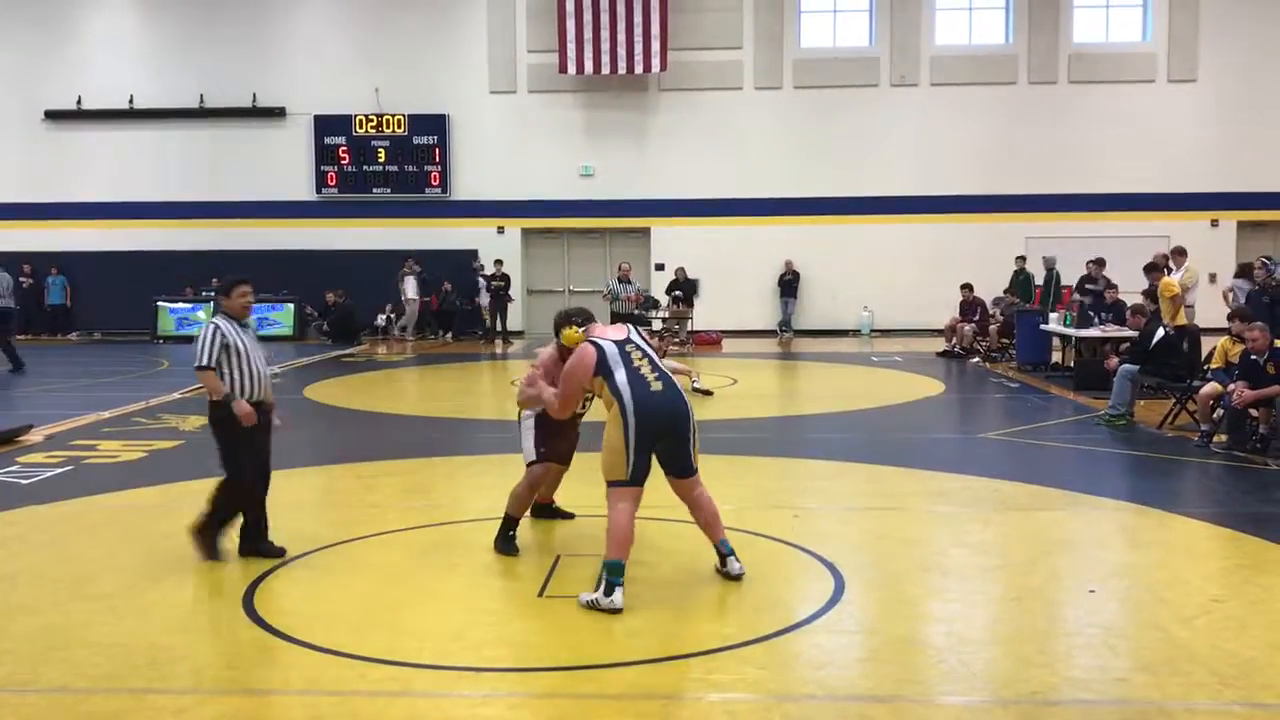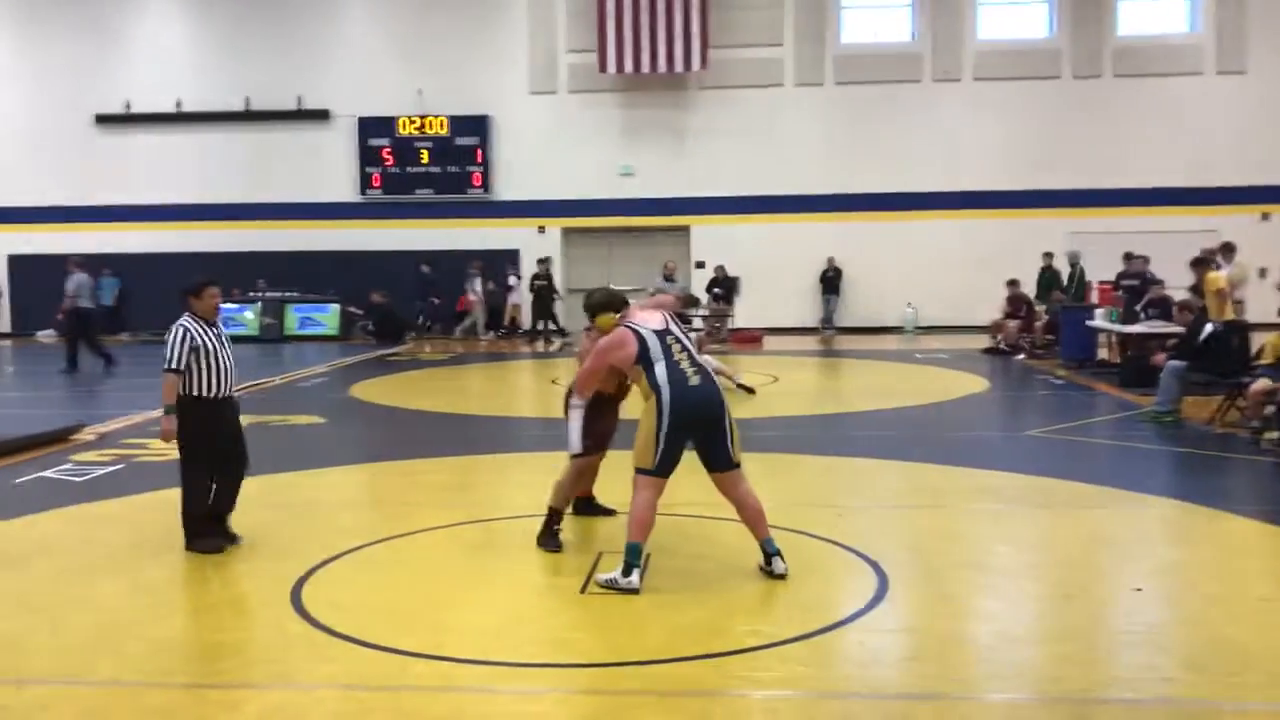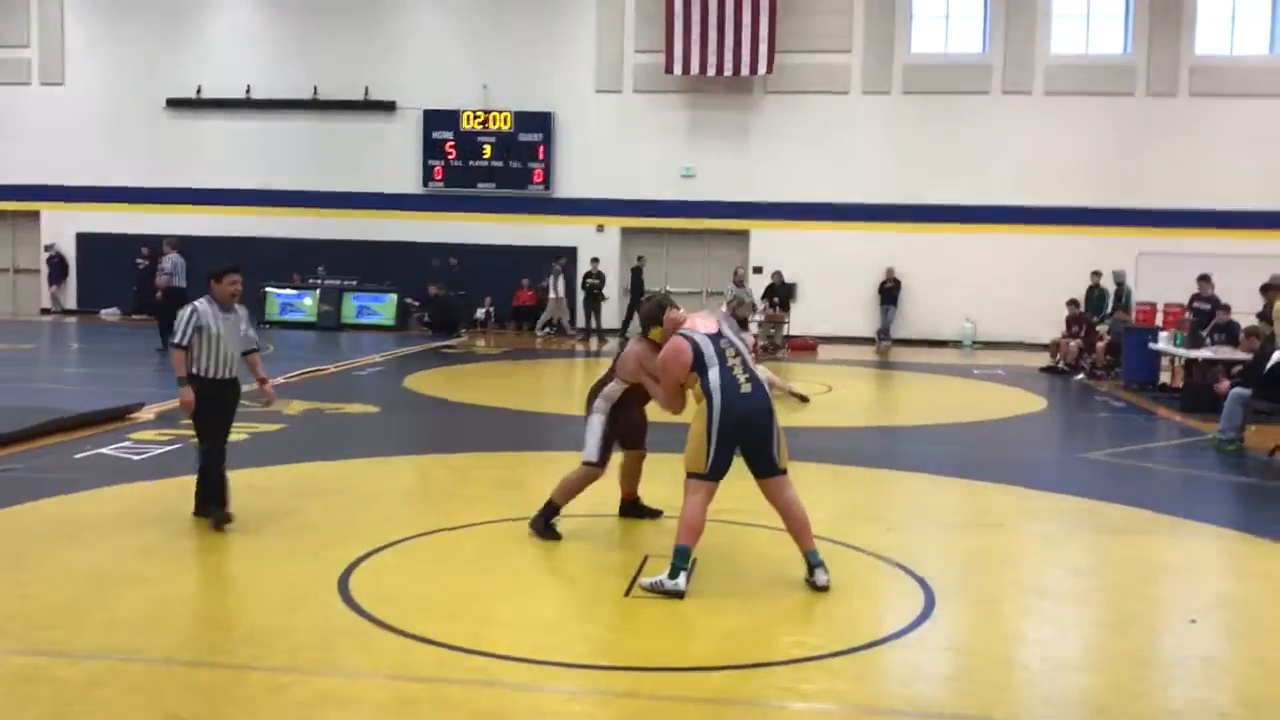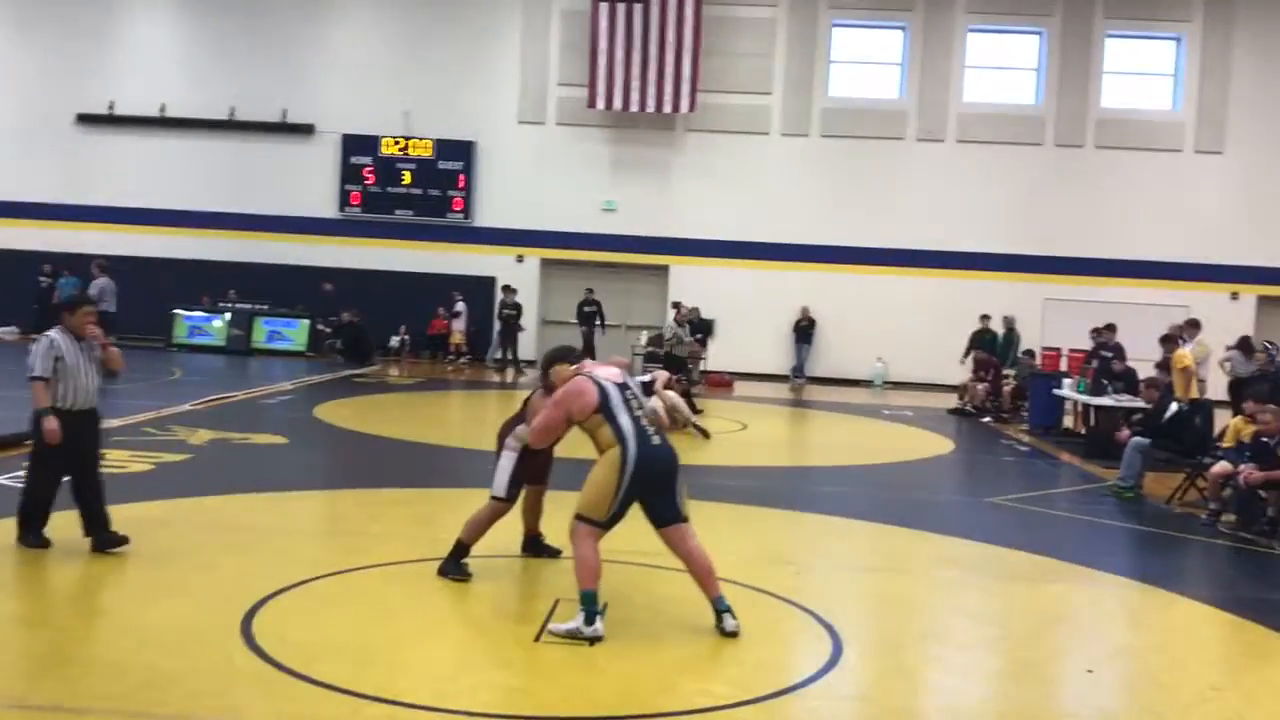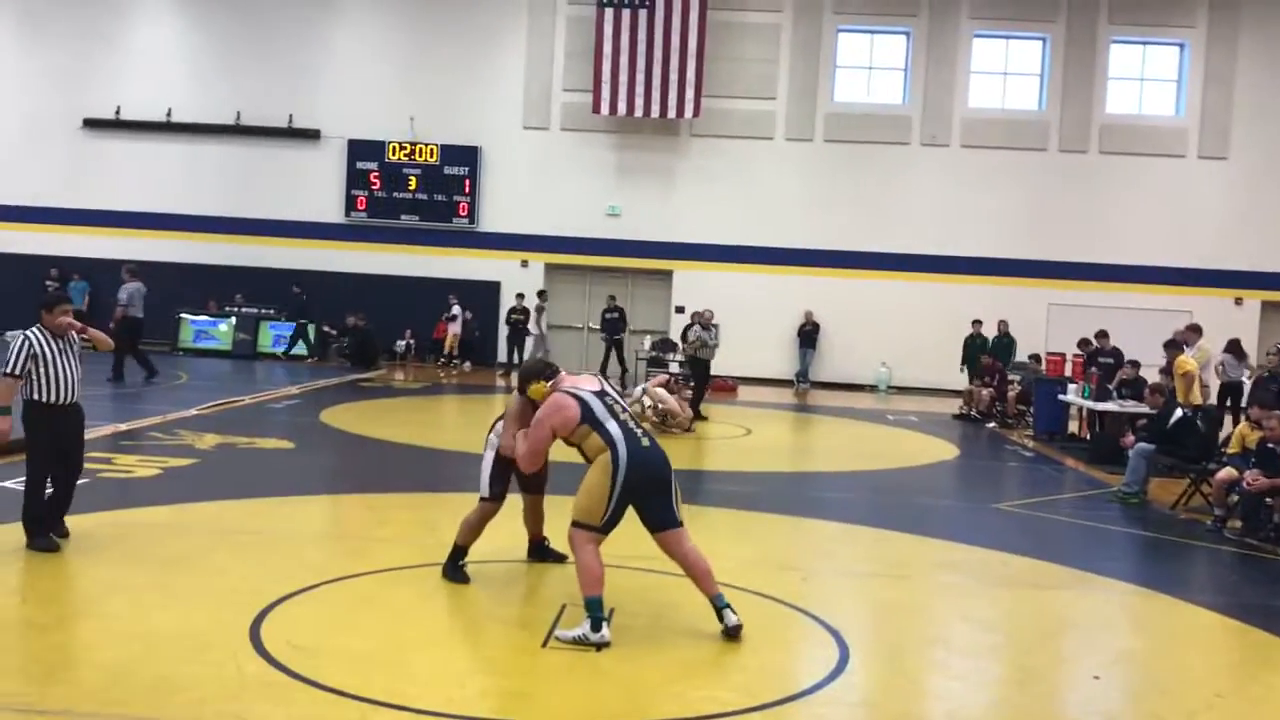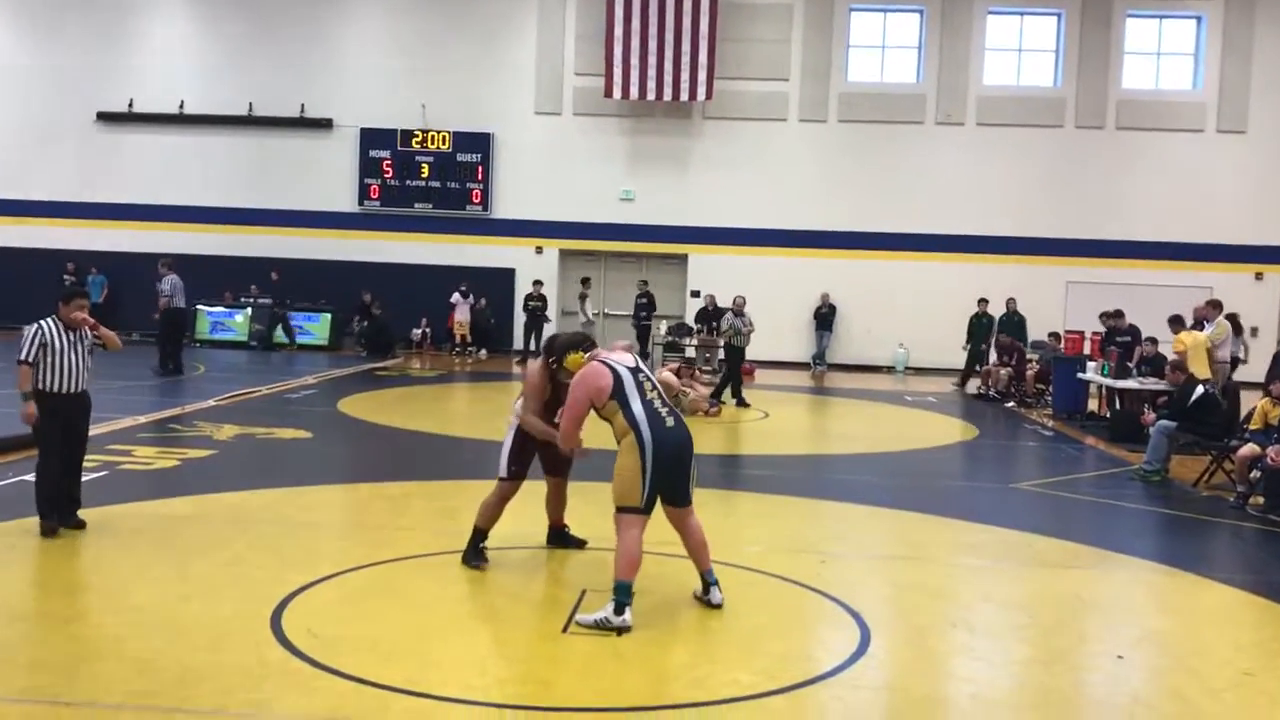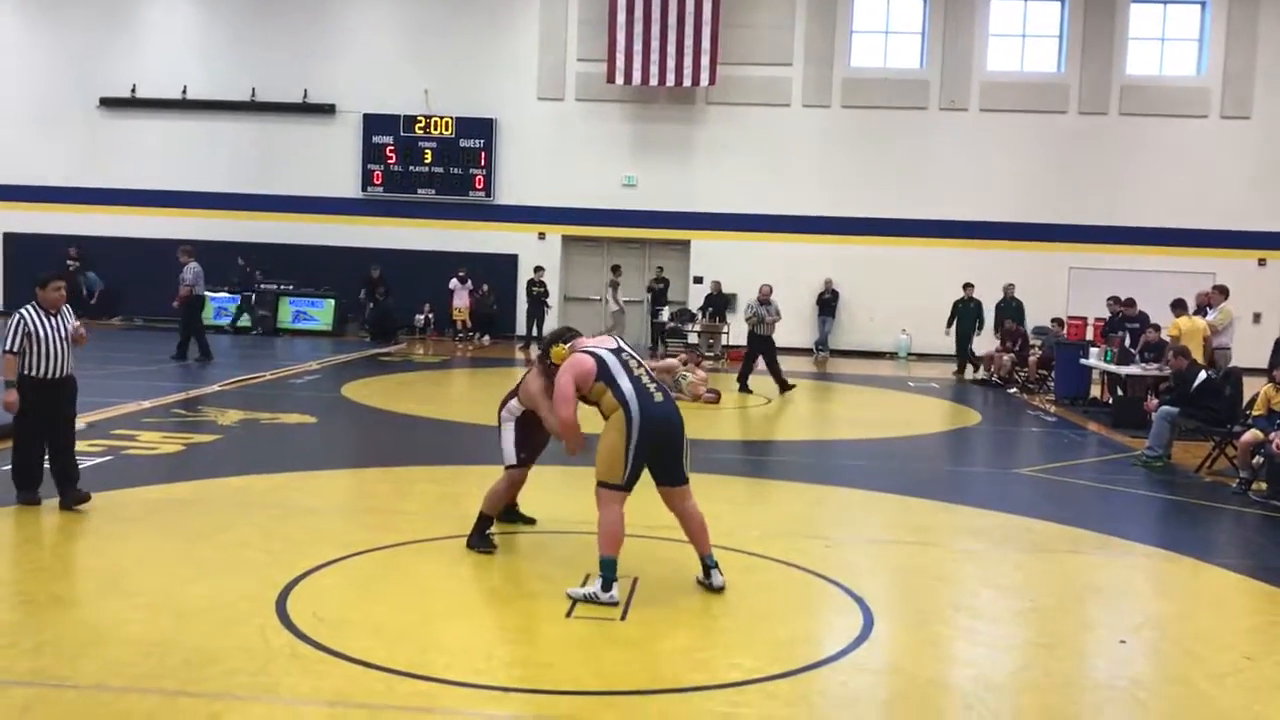
dt=0.5s
person 1, frame 1
left shoulder: (577, 360)
right shoulder: (628, 330)
left elbow: (562, 410)
left wrist: (539, 386)
left hip: (633, 413)
right hip: (675, 405)
left knee: (622, 500)
right knee: (691, 487)
left ankle: (611, 591)
right ankle: (729, 559)
person 1, frame 2
left shoulder: (613, 342)
right shoulder: (662, 313)
left elbow: (582, 389)
left hip: (670, 404)
right hip: (710, 396)
left knee: (646, 488)
right knee: (734, 482)
left ankle: (630, 572)
right ankle: (773, 558)
person 1, frame 3
left shoulder: (671, 352)
right shoulder: (716, 318)
left elbow: (674, 406)
left wrist: (649, 383)
left hip: (721, 409)
right hip: (760, 404)
left knee: (697, 492)
right knee: (781, 490)
left ankle: (676, 576)
right ankle: (816, 568)
person 1, frame 4
left shoulder: (572, 390)
right shoulder: (614, 371)
left elbow: (536, 439)
left wrist: (548, 411)
left hip: (627, 458)
right hip: (663, 454)
left knee: (584, 533)
right knee: (683, 538)
left ankle: (589, 620)
right ankle: (724, 614)
person 1, frame 5
left shoulder: (552, 406)
right shoulder: (591, 379)
left elbow: (528, 463)
left wrist: (520, 440)
left hip: (619, 463)
right hip: (655, 457)
left knee: (582, 540)
right knee: (678, 542)
left ankle: (596, 626)
right ankle: (726, 612)
person 1, frame 6
left shoulder: (586, 376)
right shoulder: (628, 356)
left elbow: (567, 432)
left wrist: (569, 444)
left hip: (644, 443)
right hip: (680, 435)
left knee: (629, 525)
right knee: (684, 515)
left ankle: (619, 609)
right ankle: (711, 588)
person 1, frame 7
left shoulder: (570, 367)
right shoulder: (611, 340)
left elbow: (563, 418)
left wrist: (572, 442)
left hip: (634, 419)
right hip: (669, 413)
left knee: (609, 500)
right knee: (681, 498)
left ankle: (606, 585)
right ankle: (712, 572)
person 2, frame 1
left shoulder: (247, 330)
right shoulder: (215, 329)
right elbow: (206, 372)
left wrist: (269, 406)
right wrist: (234, 401)
left hip: (257, 413)
right hip: (229, 415)
left knee: (259, 477)
right knee: (240, 478)
left ankle: (255, 541)
right ankle: (206, 531)
person 2, frame 2
left shoulder: (217, 327)
right shoulder: (185, 331)
right elbow: (172, 374)
left wrist: (229, 401)
right wrist: (169, 415)
left hip: (224, 406)
right hip: (197, 410)
left knee: (235, 463)
right knee: (199, 474)
left ankle: (216, 523)
right ankle: (198, 534)
person 2, frame 3
left shoulder: (242, 313)
right shoulder: (196, 311)
left elbow: (250, 350)
right elbow: (178, 348)
left wrist: (263, 381)
right wrist: (183, 385)
left hip: (229, 387)
right hip: (202, 387)
left knee: (218, 446)
right knee: (211, 445)
left ankle: (207, 503)
right ankle: (214, 505)
person 2, frame 4
left shoulder: (93, 341)
right shoulder: (50, 342)
left elbow: (117, 366)
right elbow: (38, 381)
left wrist: (104, 344)
right wrist: (46, 416)
left hip: (86, 418)
right hip: (58, 419)
left knee: (89, 476)
right knee: (44, 476)
left ankle: (100, 533)
right ankle: (29, 529)
person 2, frame 5
left shoulder: (73, 336)
right shoulder: (28, 340)
left elbow: (107, 345)
left wrist: (82, 328)
left hip: (71, 412)
right hip: (41, 414)
left knee: (71, 470)
right knee: (39, 475)
left ankle: (54, 518)
right ankle: (37, 532)
person 2, frame 6
left shoulder: (86, 331)
right shoulder: (40, 329)
left elbow: (116, 345)
right elbow: (25, 365)
left wrist: (94, 325)
right wrist: (28, 400)
left hip: (78, 401)
right hip: (48, 403)
left knee: (73, 459)
right knee: (49, 460)
left ankle: (67, 511)
right ankle: (48, 515)
person 2, frame 7
left shoulder: (66, 311)
right shoulder: (23, 317)
left elbow: (77, 343)
left wrist: (81, 337)
left hip: (63, 385)
right hip: (33, 387)
left knee: (64, 439)
right knee: (29, 440)
left ankle: (68, 491)
right ankle: (27, 489)
person 3, frame 1
right shoulder: (550, 358)
right elbow: (523, 401)
left hip: (568, 420)
right hip: (541, 418)
left knee: (559, 467)
right knee: (537, 474)
left ankle: (543, 505)
right ankle: (505, 535)
person 3, frame 2
left shoulder: (622, 335)
right shoulder: (594, 343)
left hip: (609, 403)
right hip: (585, 404)
left knee: (596, 456)
right knee: (581, 463)
left ankle: (584, 501)
right ankle: (550, 527)
person 3, frame 3
left shoulder: (652, 345)
right shoulder: (641, 352)
left hip: (630, 405)
right hip: (607, 406)
left knee: (636, 454)
right knee: (593, 469)
left ankle: (630, 503)
right ankle: (544, 518)
person 3, frame 4
right shoulder: (544, 401)
right hip: (517, 444)
left knee: (537, 490)
right knee: (499, 505)
left ankle: (532, 541)
right ankle: (453, 560)
person 3, frame 5
right shoulder: (520, 402)
right elbow: (507, 446)
right hip: (504, 448)
left knee: (534, 499)
right knee: (488, 507)
left ankle: (537, 547)
right ankle: (453, 563)
person 3, frame 6
right shoulder: (539, 373)
right elbow: (528, 418)
right wrist: (559, 438)
left hip: (559, 429)
right hip: (527, 427)
left knee: (558, 482)
right knee: (506, 488)
left ankle: (557, 532)
right ankle: (474, 546)
person 3, frame 7
right shoulder: (539, 382)
right elbow: (550, 423)
left hip: (536, 419)
right hip: (517, 419)
left knee: (523, 468)
right knee: (514, 473)
left ankle: (508, 508)
right ankle: (478, 532)
